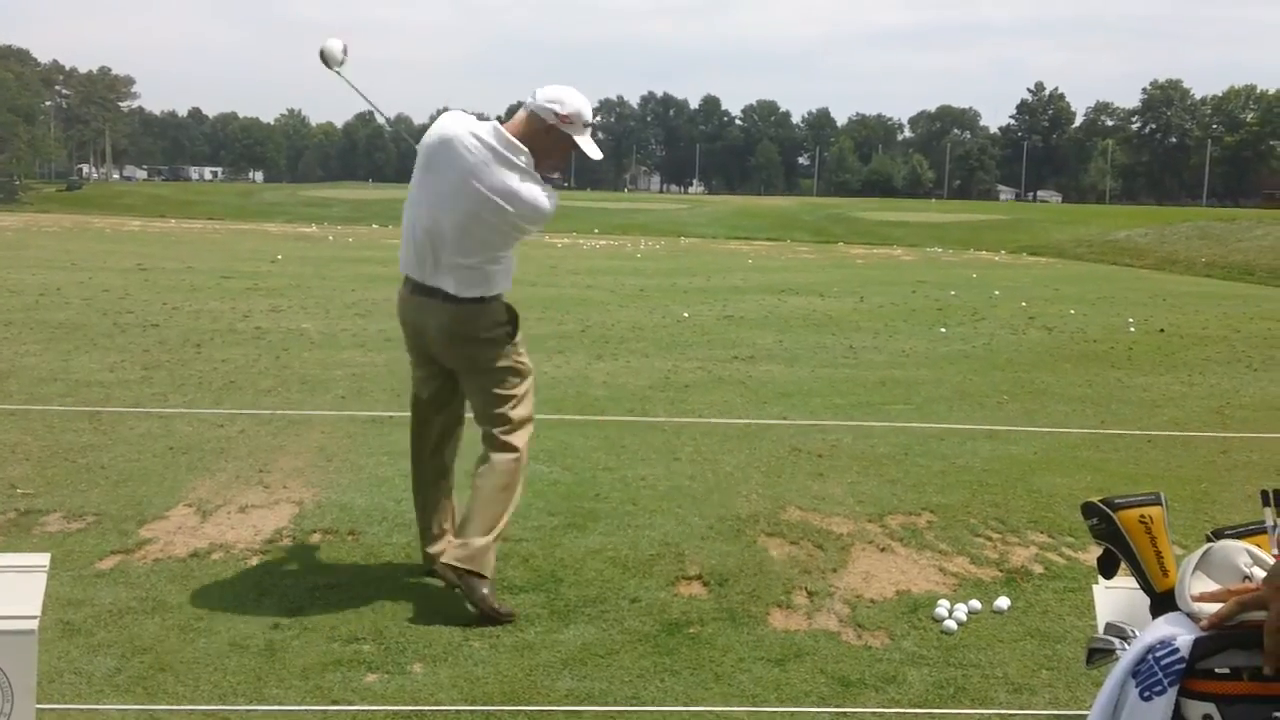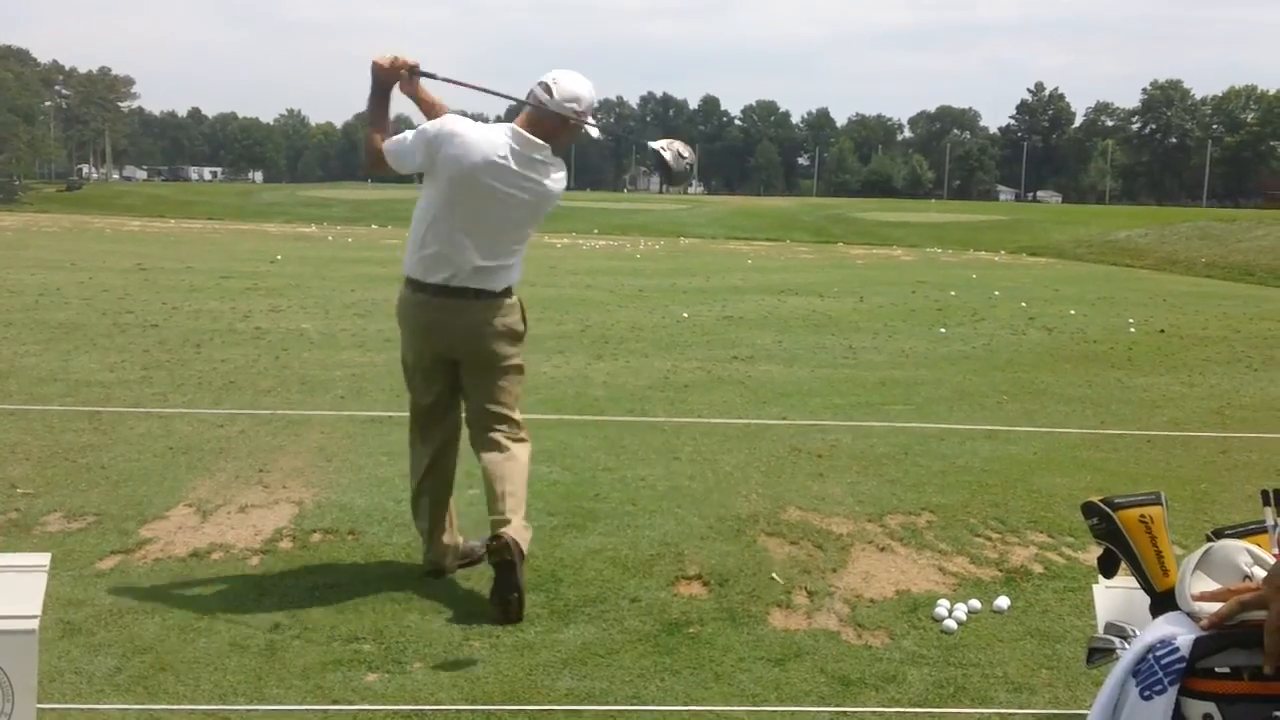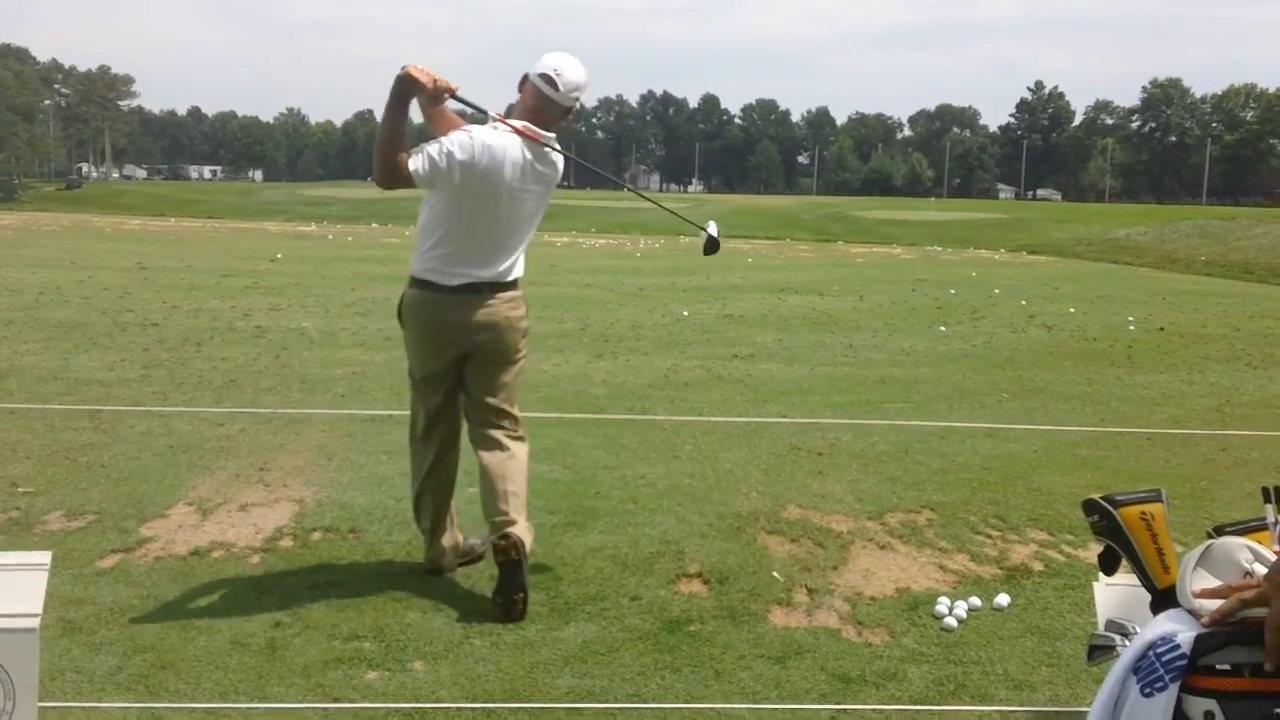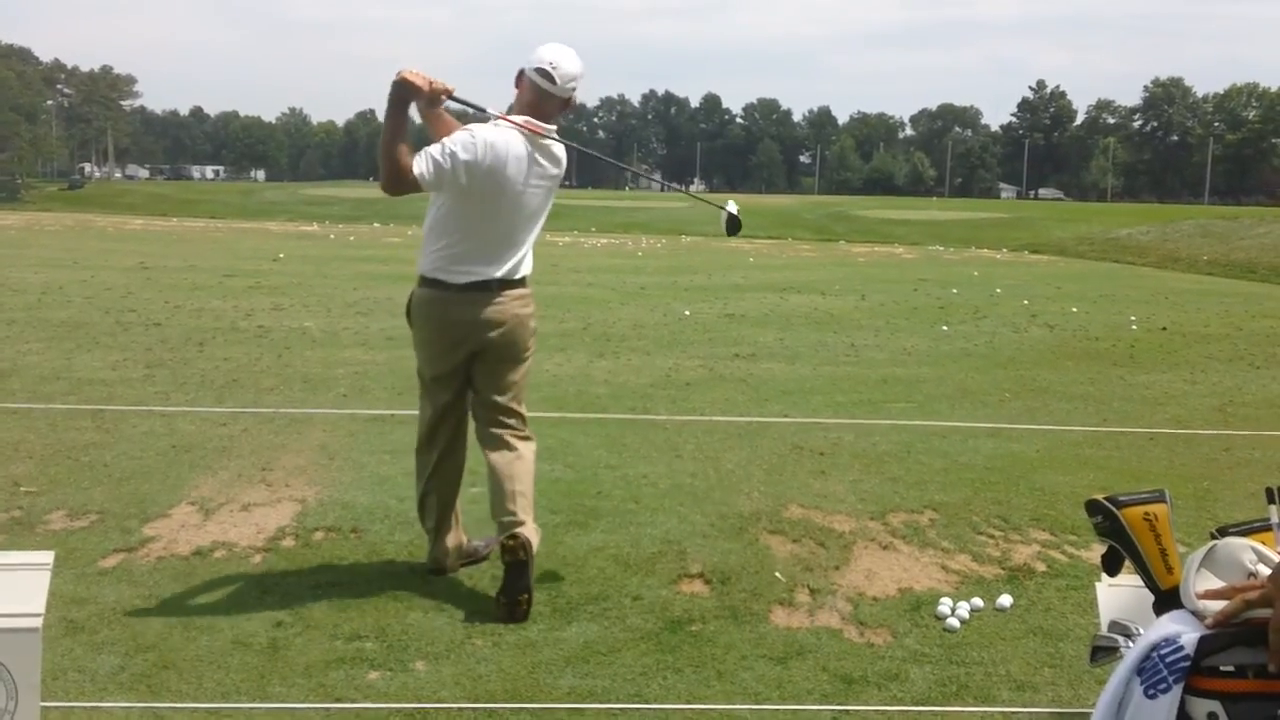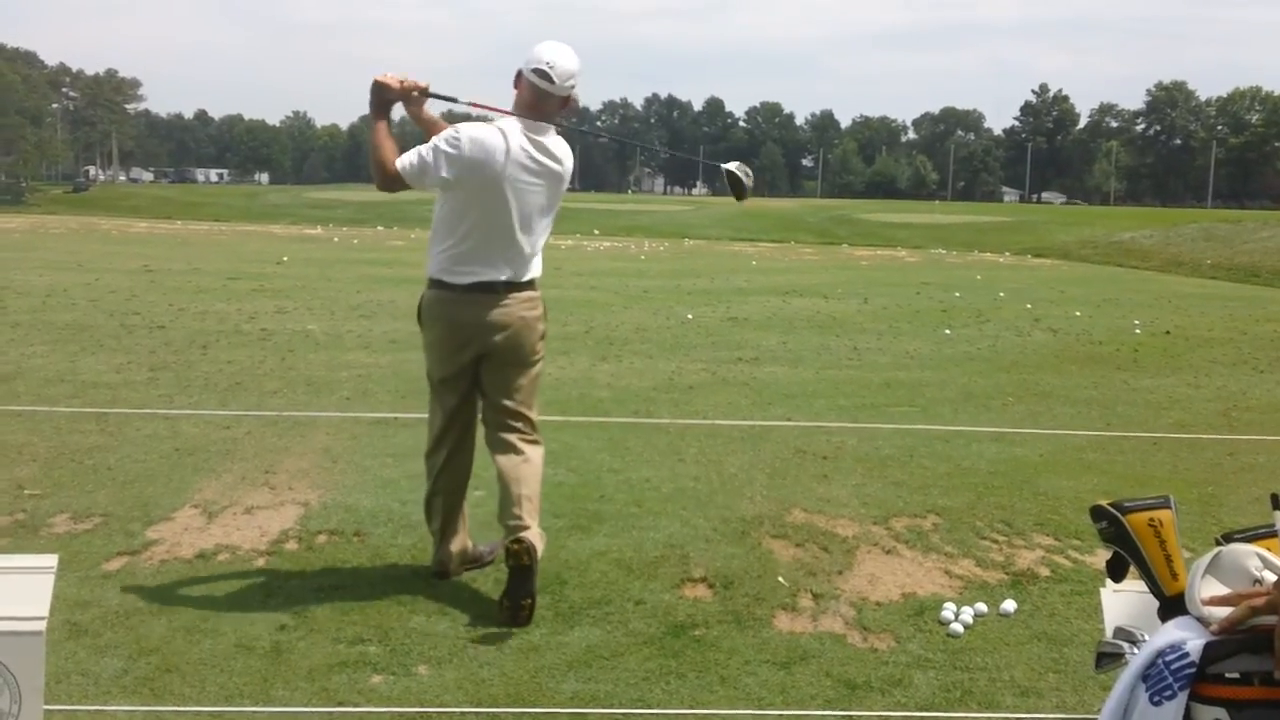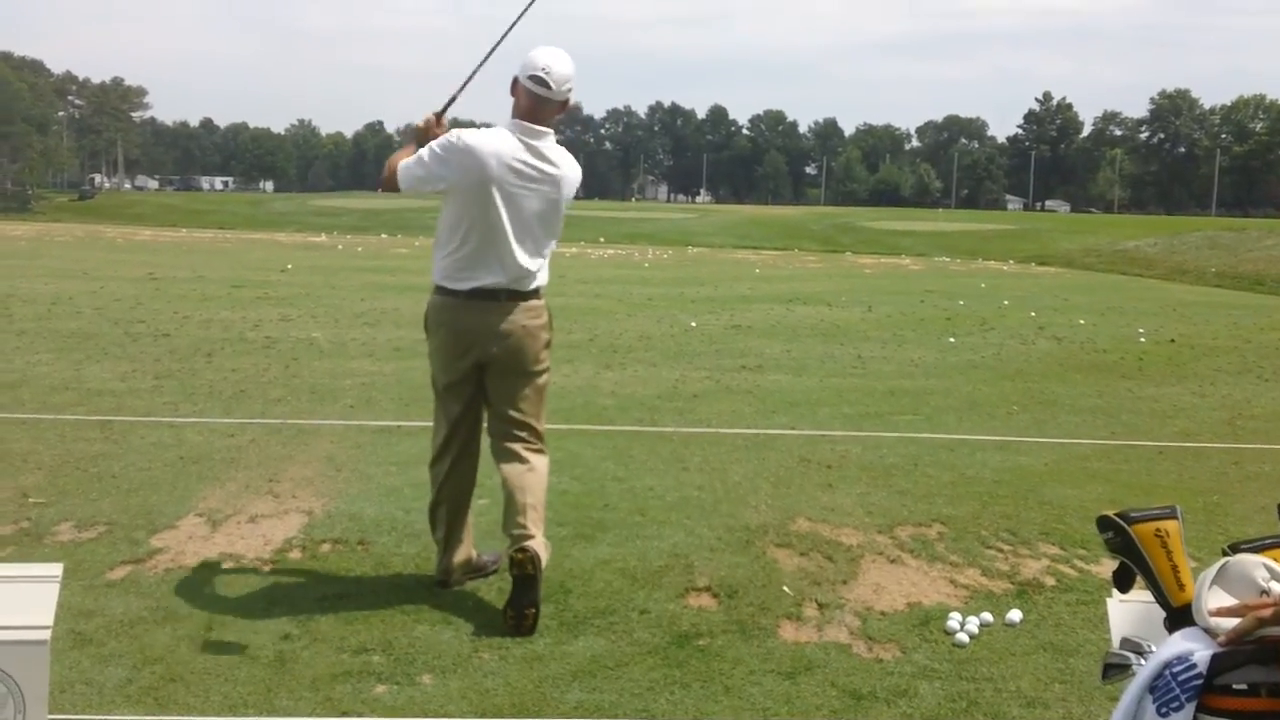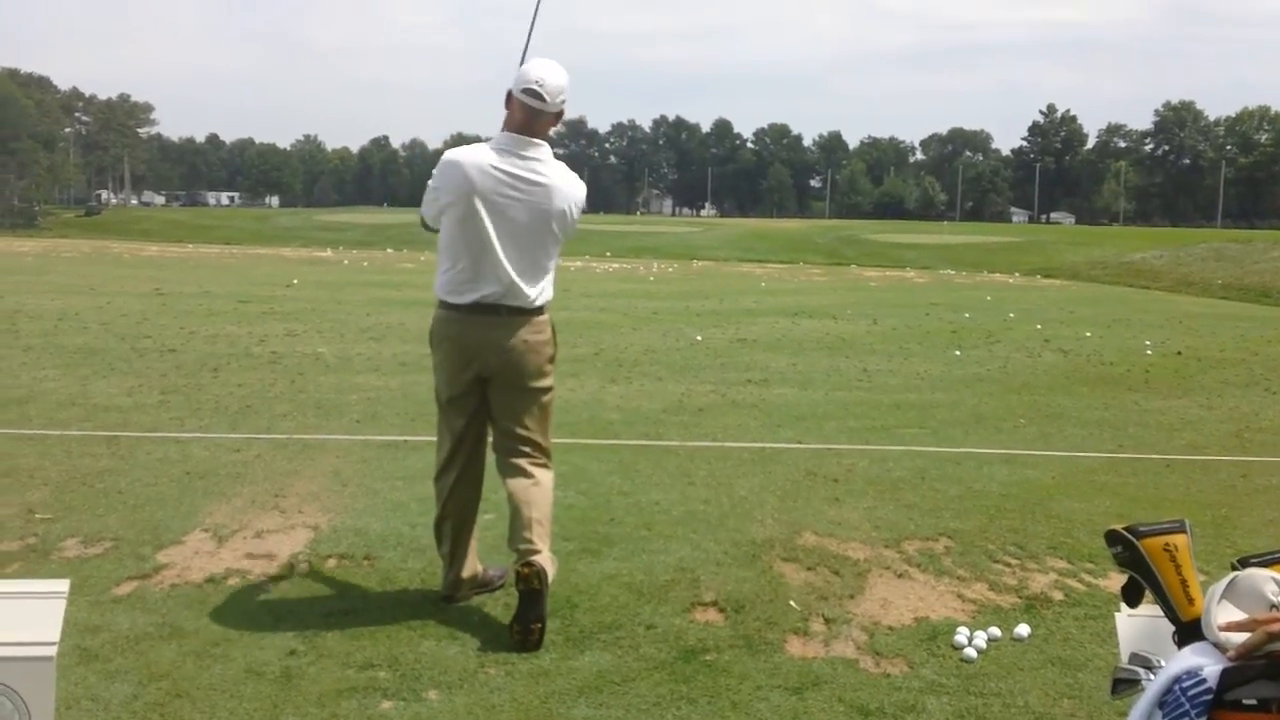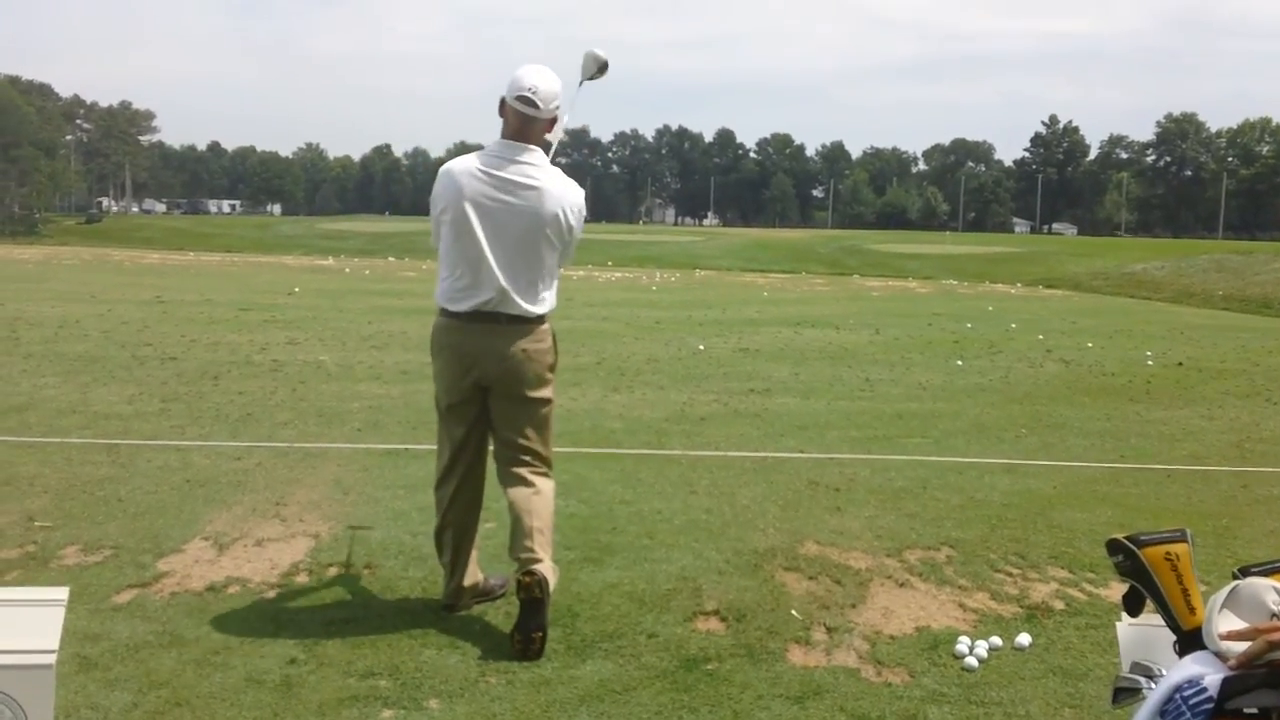
dt=0.2s
person 1, frame 1
left shoulder: (449, 128)
right shoulder: (535, 198)
left hip: (416, 303)
right hip: (475, 320)
left knee: (432, 428)
right knee: (509, 435)
left ankle: (437, 543)
right ankle: (467, 558)
person 1, frame 2
left shoulder: (455, 139)
right shoulder: (553, 178)
left elbow: (376, 154)
left wrist: (382, 88)
right wrist: (414, 87)
left hip: (423, 304)
right hip: (490, 315)
left knee: (432, 430)
right knee: (501, 431)
left ankle: (440, 545)
right ankle: (507, 536)
person 1, frame 3
left shoulder: (478, 146)
right shoulder: (550, 163)
left elbow: (389, 175)
left wrist: (400, 98)
right wrist: (433, 101)
left hip: (431, 304)
right hip: (498, 309)
left knee: (433, 430)
right knee: (499, 427)
left ankle: (441, 544)
right ankle: (511, 537)
person 1, frame 4
left shoulder: (483, 143)
right shoulder: (555, 157)
left elbow: (396, 181)
left wrist: (399, 107)
right wrist: (432, 108)
left hip: (441, 303)
right hip: (507, 306)
left knee: (440, 429)
right knee: (507, 427)
left ankle: (445, 544)
right ankle: (518, 538)
person 1, frame 5
left shoulder: (475, 141)
right shoulder: (561, 158)
left elbow: (387, 176)
left wrist: (382, 110)
right wrist: (421, 115)
left hip: (450, 305)
right hip: (517, 309)
left knee: (448, 432)
right knee: (515, 431)
left ankle: (450, 548)
right ankle: (523, 541)
person 1, frame 6
left shoulder: (466, 147)
right shoulder: (568, 171)
left elbow: (392, 179)
left wrist: (421, 140)
left hip: (454, 312)
right hip: (521, 317)
left knee: (453, 440)
right knee: (521, 440)
left ankle: (454, 557)
right ankle: (527, 551)
person 1, frame 7
left shoulder: (457, 164)
right shoulder: (570, 188)
left elbow: (430, 219)
left hip: (457, 326)
right hip: (524, 332)
left knee: (457, 454)
right knee: (526, 455)
left ankle: (459, 572)
right ankle: (533, 565)
person 1, frame 8
left shoulder: (453, 176)
right shoulder: (568, 195)
left hip: (456, 335)
right hip: (524, 341)
left knee: (457, 464)
right knee: (526, 464)
left ankle: (460, 581)
right ankle: (534, 575)
